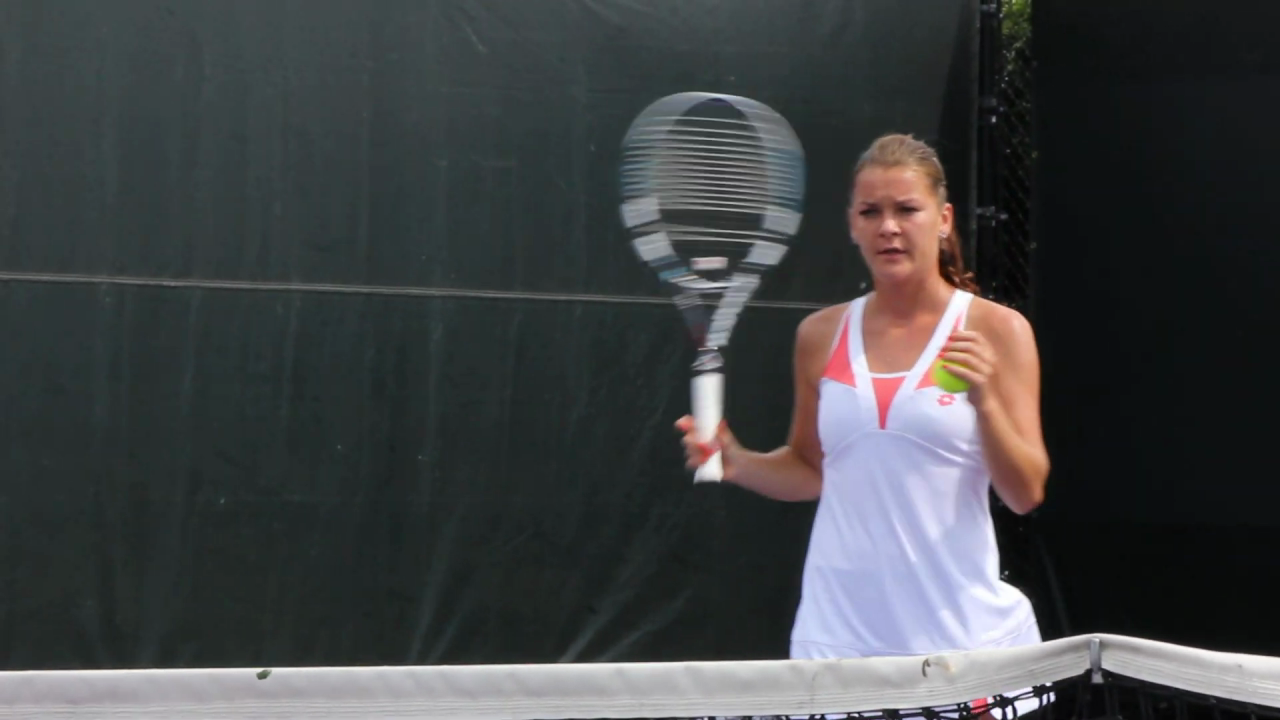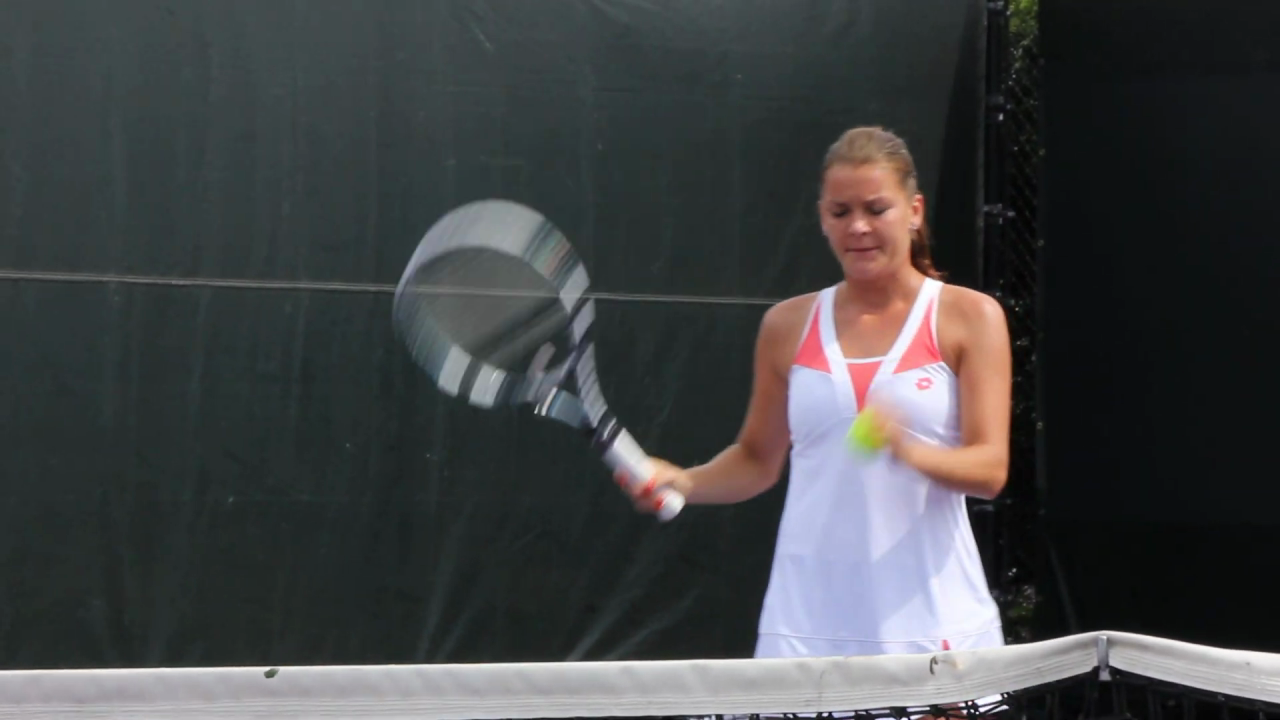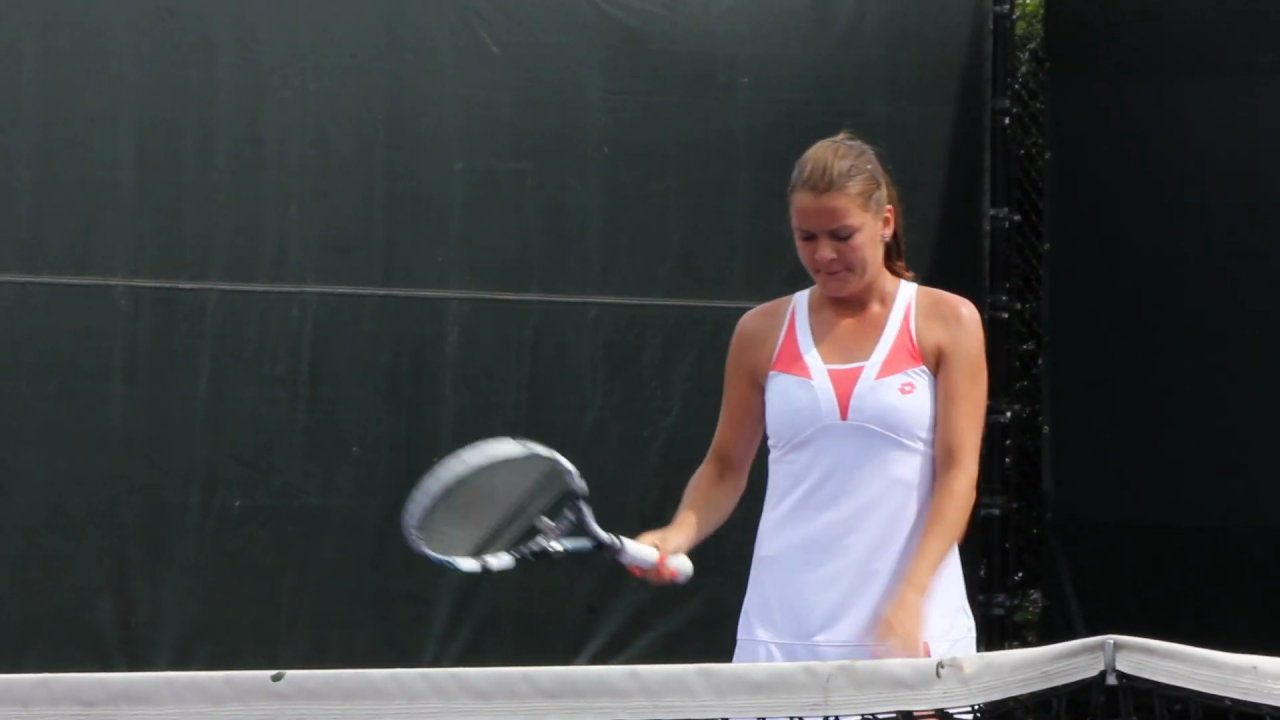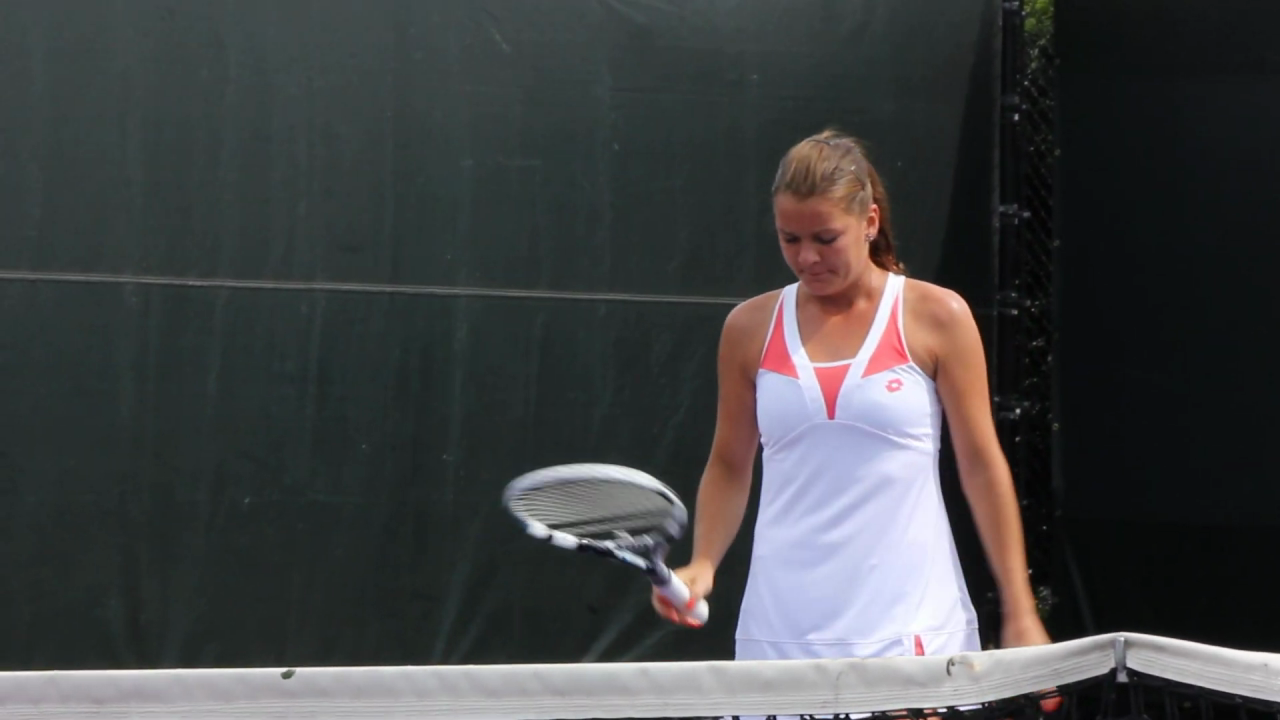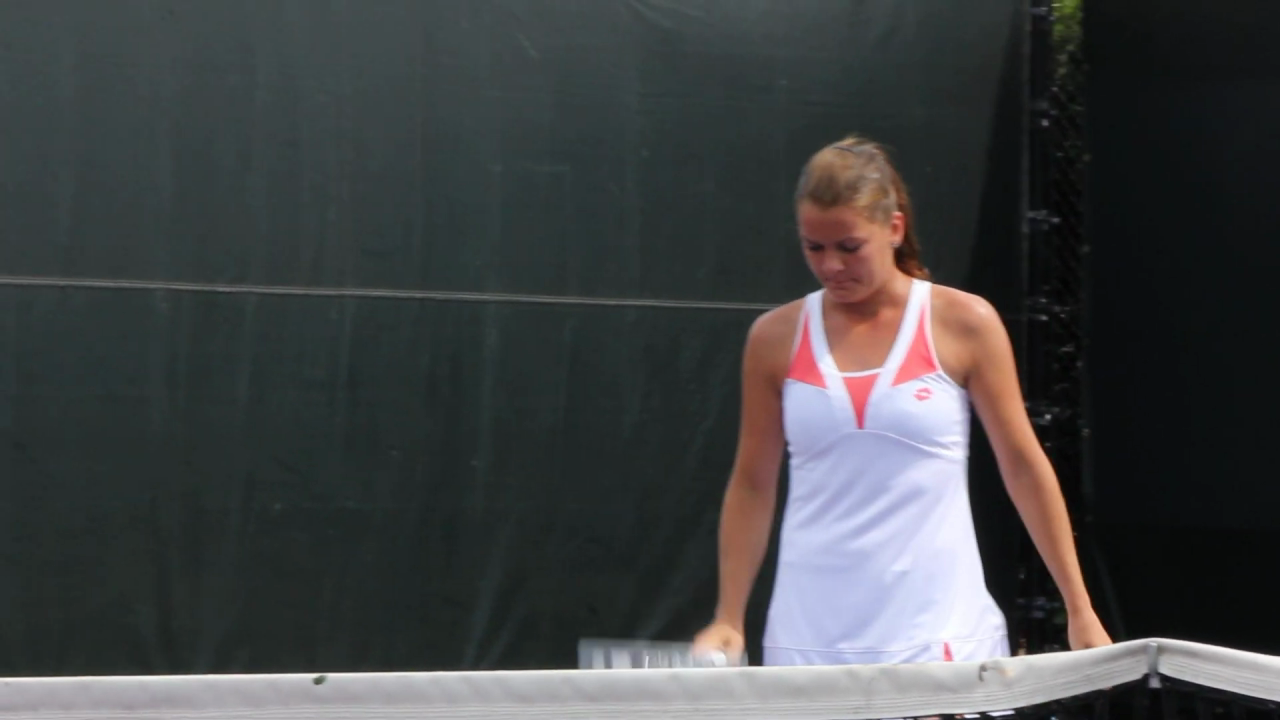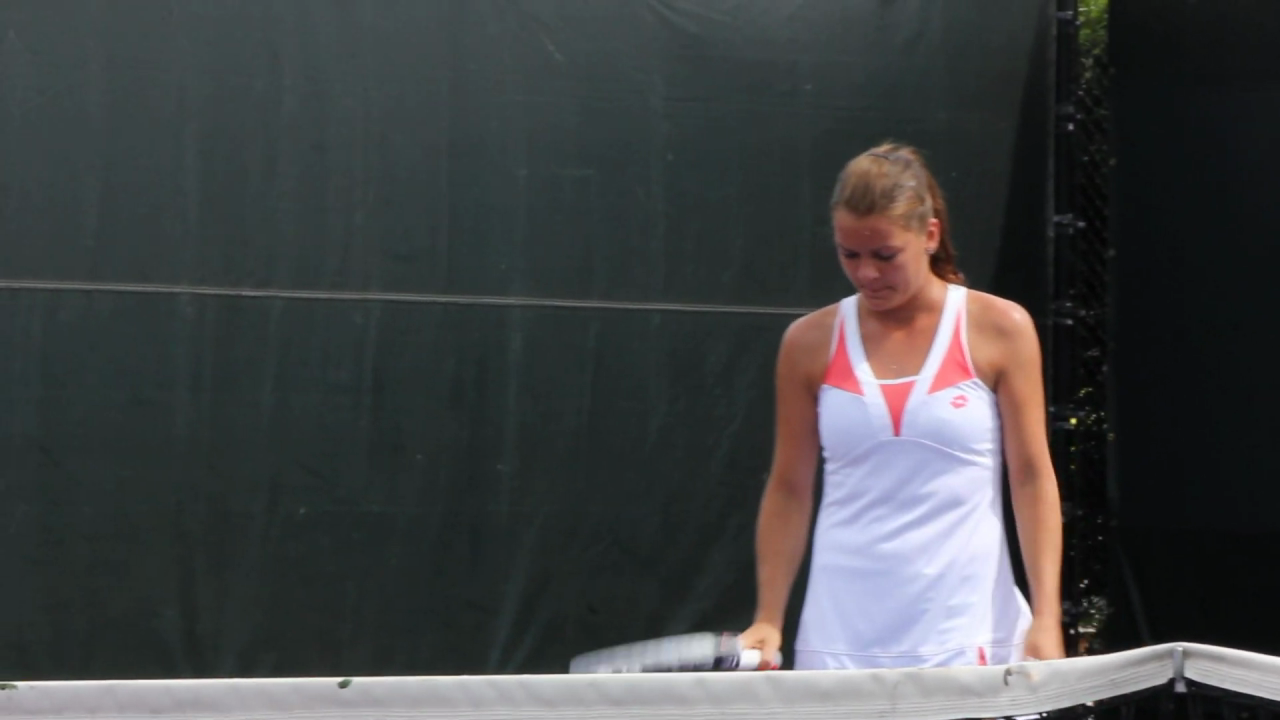
dt=0.2s
person 1, frame 1
left shoulder: (998, 331)
right shoulder: (820, 333)
left elbow: (1026, 492)
left wrist: (985, 404)
right wrist: (732, 460)
left hip: (960, 637)
right hip: (837, 633)
person 1, frame 2
left shoulder: (970, 316)
right shoulder: (787, 324)
left elbow: (989, 471)
right elbow: (757, 460)
left wrist: (908, 449)
right wrist: (679, 481)
left hip: (930, 625)
person 1, frame 3
left shoulder: (947, 320)
right shoulder: (763, 329)
left elbow: (959, 473)
right elbow: (727, 466)
left wrist: (908, 599)
right wrist: (677, 534)
left hip: (909, 630)
right hip: (783, 628)
person 1, frame 4
left shoulder: (938, 317)
right shoulder: (750, 326)
left elbow: (983, 465)
right elbow: (729, 465)
left wrist: (1020, 612)
right wrist: (702, 564)
left hip: (912, 627)
right hip: (786, 629)
person 1, frame 5
left shoulder: (965, 323)
right shoulder: (775, 336)
left elbow: (1024, 467)
right elbow: (752, 483)
left wrist: (1079, 609)
right wrist: (728, 617)
left hip: (939, 632)
right hip: (809, 636)
person 1, frame 6
left shoulder: (997, 328)
right shoulder: (810, 342)
left elbow: (1033, 478)
right elbow: (789, 489)
left wrist: (1046, 615)
right wrist: (768, 619)
left hip: (970, 635)
right hip: (843, 638)
